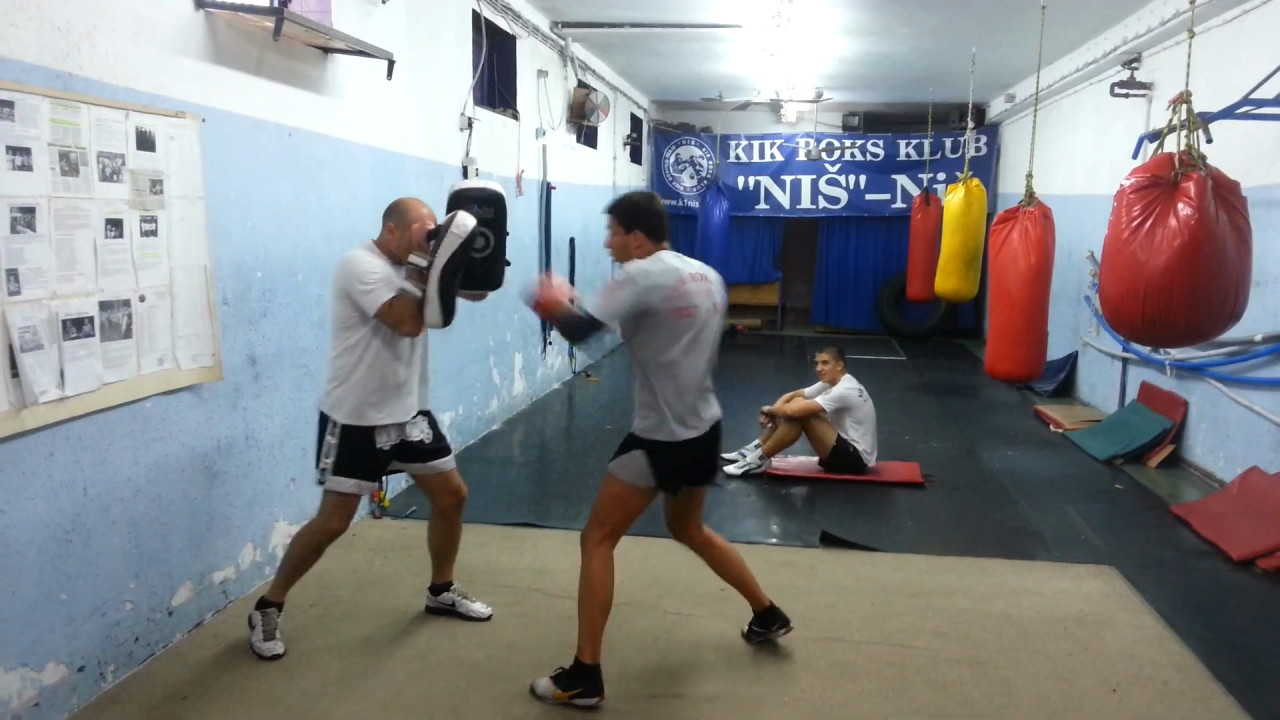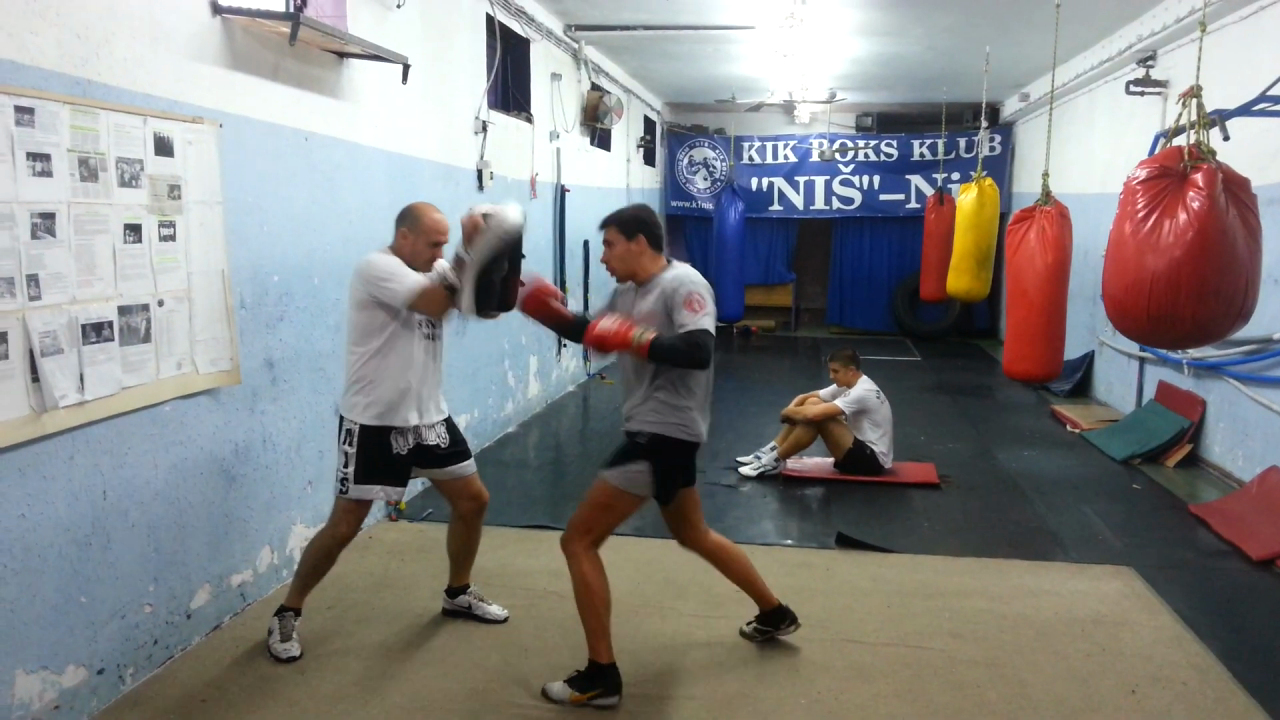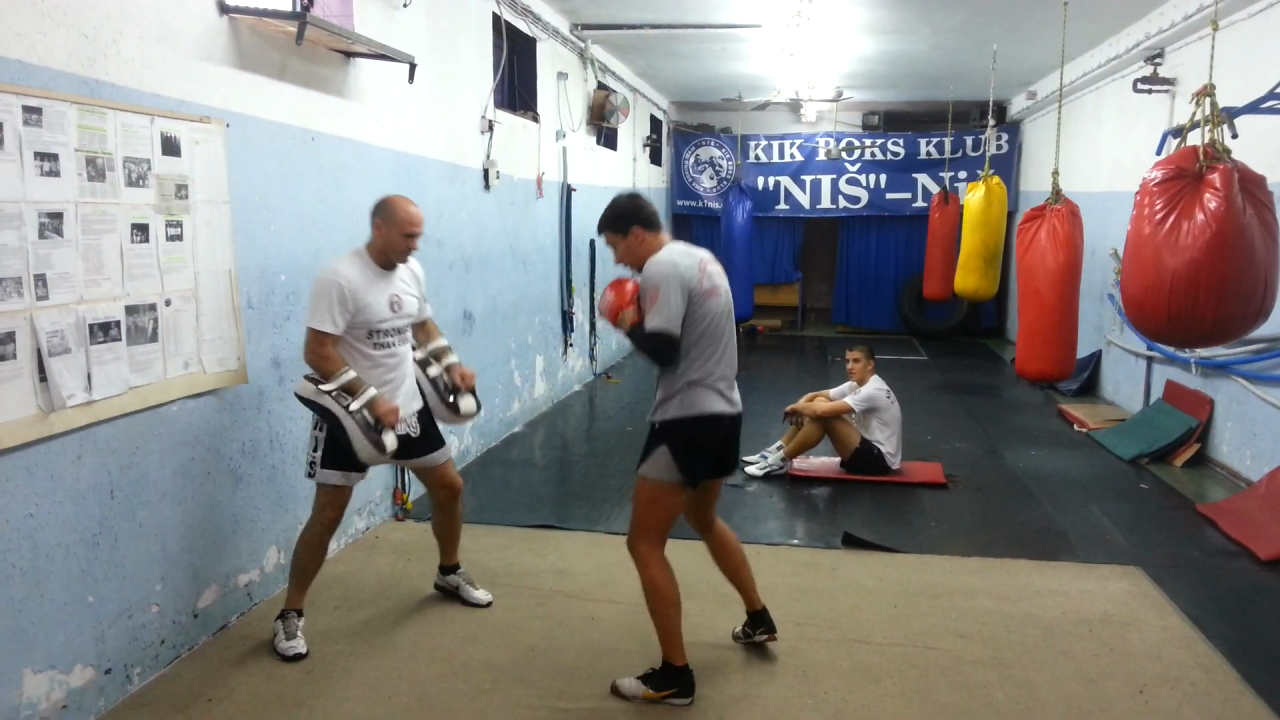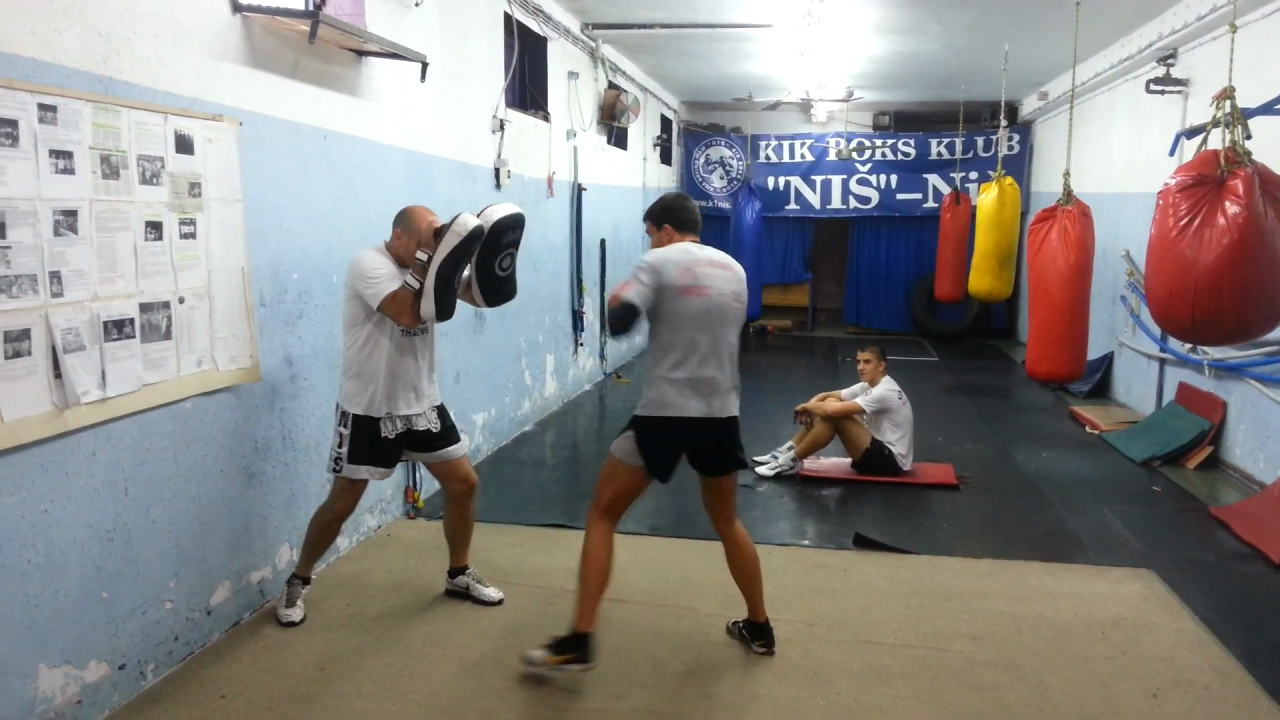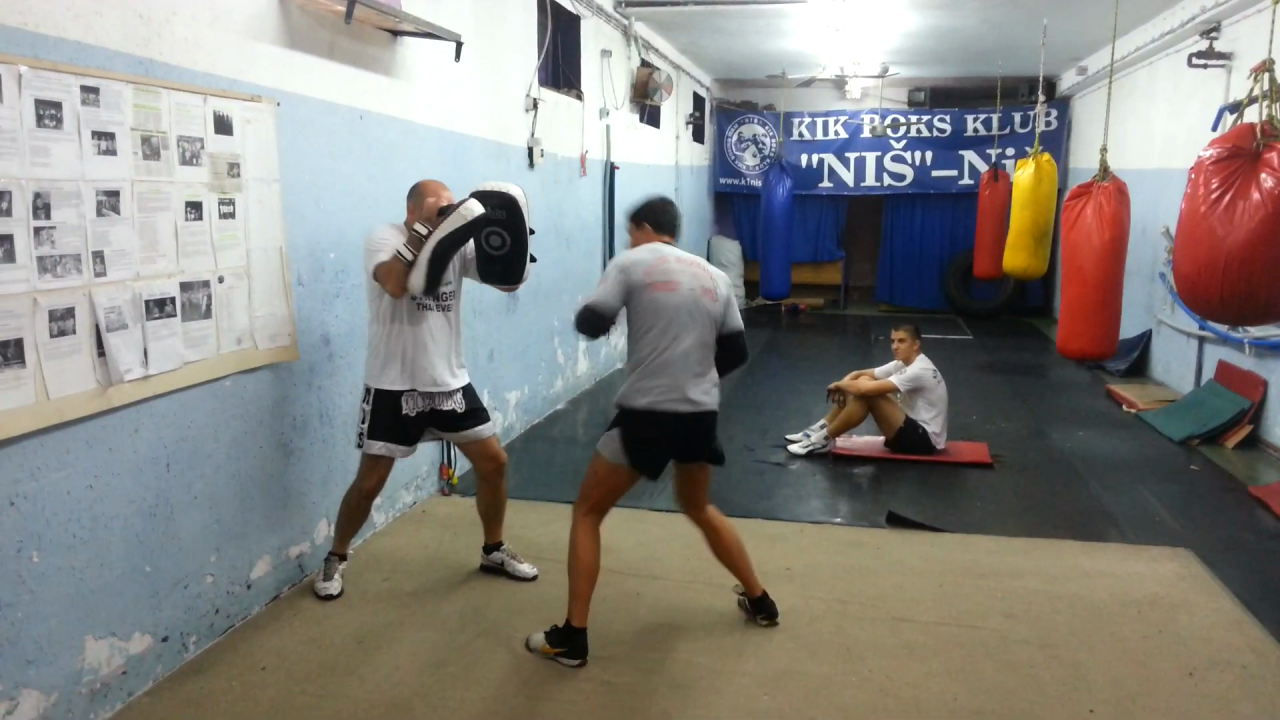
dt=0.7s
person 1, frame 1
left shoulder: (641, 276)
right shoulder: (704, 275)
left elbow: (582, 329)
left wrist: (554, 304)
left hip: (661, 435)
right hip: (702, 427)
left knee: (597, 540)
right knee: (691, 531)
left ankle: (585, 674)
right ankle: (768, 615)
person 1, frame 2
left shoulder: (682, 283)
right shoulder: (628, 290)
left elbow: (697, 353)
right elbow: (596, 332)
left wrist: (634, 342)
right wrist: (554, 311)
left hip: (660, 439)
right hip: (676, 434)
left knee: (577, 543)
right knee: (694, 536)
left ankle: (602, 675)
right ankle: (775, 612)
person 1, frame 3
left shoulder: (663, 267)
right shoulder: (700, 258)
left elbow: (661, 349)
left wrist: (626, 321)
right wrist: (642, 315)
left hip: (686, 419)
right hip: (725, 412)
left knee: (644, 544)
right knee: (705, 520)
left ankle: (675, 674)
right ankle: (758, 619)
person 1, frame 4
left shoulder: (658, 263)
right shoulder: (735, 269)
left elbow: (619, 321)
left wrist: (618, 300)
left hip: (664, 416)
right hip: (721, 415)
left knee: (600, 518)
right knee: (726, 521)
left ankle: (578, 640)
right ankle: (758, 628)
person 1, frame 5
left shoulder: (632, 262)
right shoulder: (715, 277)
left elbow: (590, 323)
right elbow: (737, 353)
left wrist: (611, 305)
left hip: (649, 411)
right hip: (700, 412)
left knee: (587, 513)
right knee: (699, 510)
left ankle: (573, 636)
right ankle: (759, 600)
person 2, frame 1
left shoulder: (412, 265)
right shoulder: (360, 266)
left elbow: (476, 290)
right elbow: (408, 323)
right wrist: (421, 260)
left hip: (407, 412)
right hip: (355, 418)
left knee: (452, 495)
right knee: (333, 522)
left ankle: (442, 591)
right ankle: (268, 608)
person 2, frame 2
left shoulder: (433, 270)
right shoulder: (378, 267)
right elbow: (435, 304)
right wrist: (468, 250)
left hip: (427, 415)
right hip: (375, 422)
left knee: (473, 500)
right knee: (343, 528)
left ankle: (458, 594)
right ankle: (288, 613)
person 2, frame 3
left shoulder: (411, 271)
right shoulder: (339, 277)
right elbow: (317, 353)
left wrist: (450, 365)
right wrist: (367, 401)
left hip: (406, 406)
left knee: (449, 487)
right knee: (326, 516)
left ankle: (449, 573)
right ankle: (290, 615)
person 2, frame 4
left shoulder: (434, 264)
right shoulder: (368, 265)
right elbow: (407, 315)
right wrist: (425, 255)
left hip: (422, 403)
right hip: (368, 409)
left knee: (463, 483)
right knee: (340, 503)
left ankle: (459, 575)
right ankle: (298, 581)
person 2, frame 5
left shoulder: (456, 245)
right shoulder: (383, 238)
right elbow: (395, 284)
right wrist: (424, 228)
left hip: (450, 381)
right hip: (393, 386)
left knee: (494, 462)
right knee: (369, 482)
left ankle: (494, 551)
right ankle: (336, 558)
